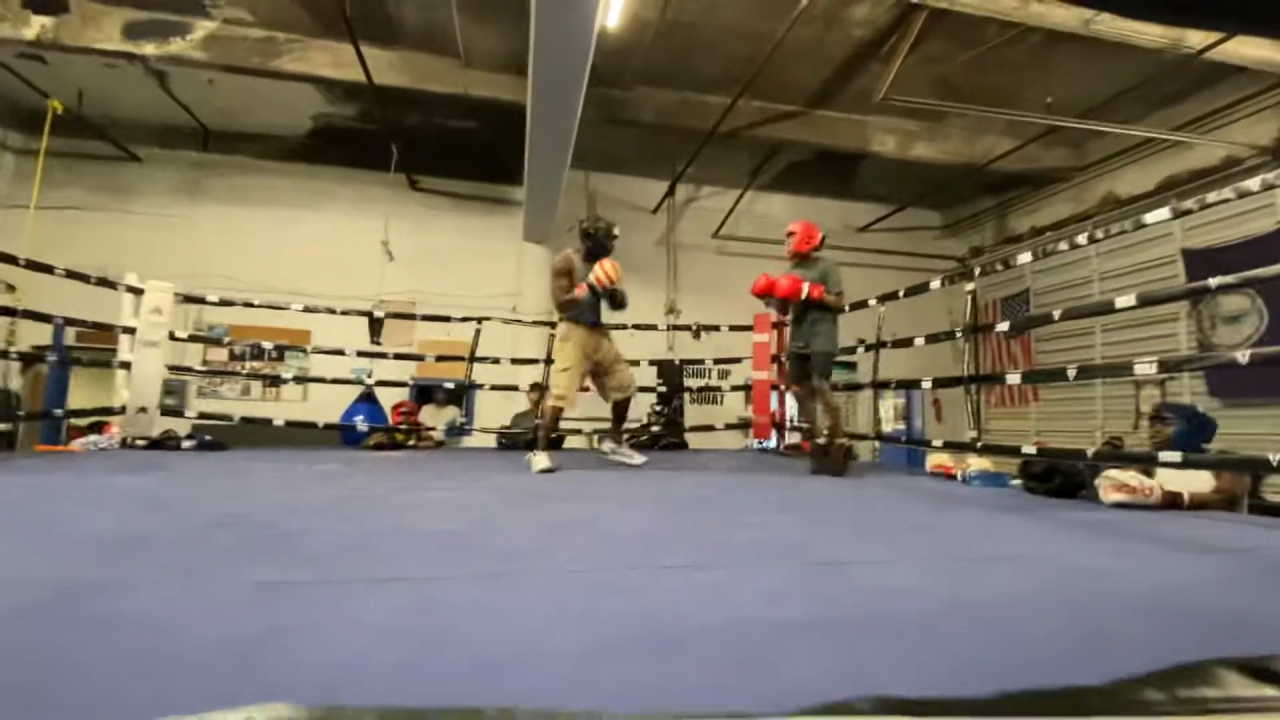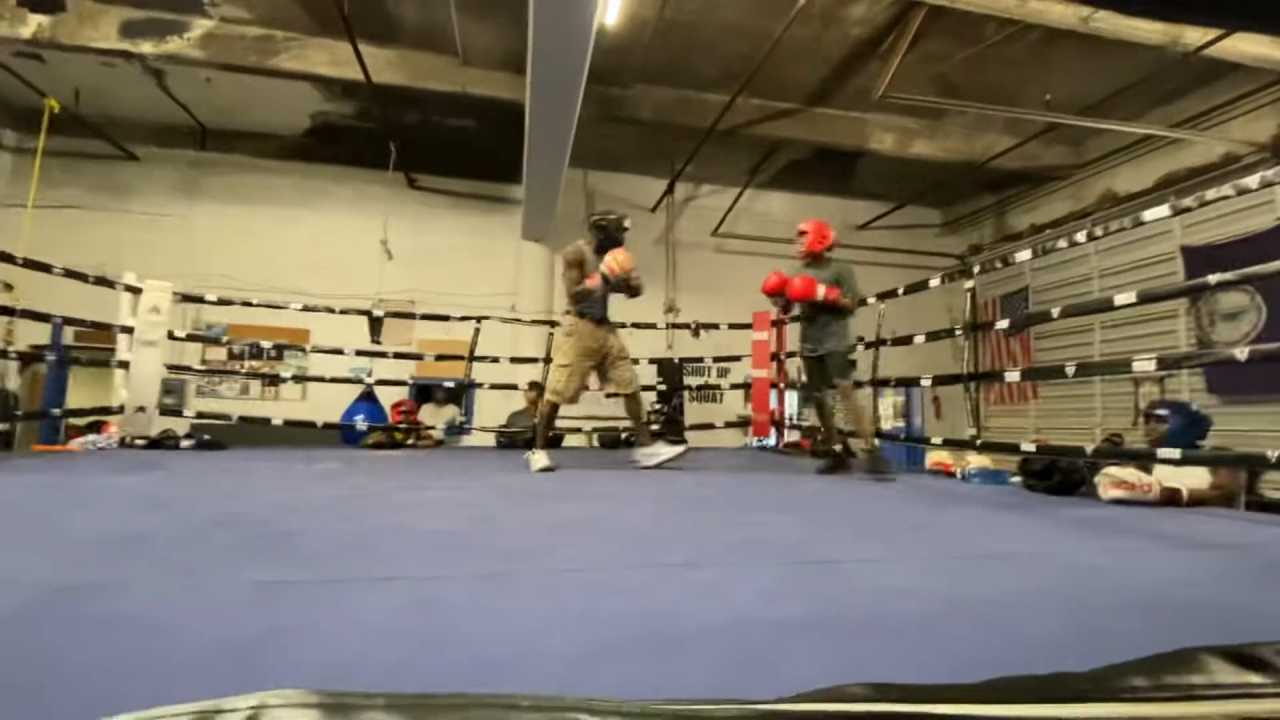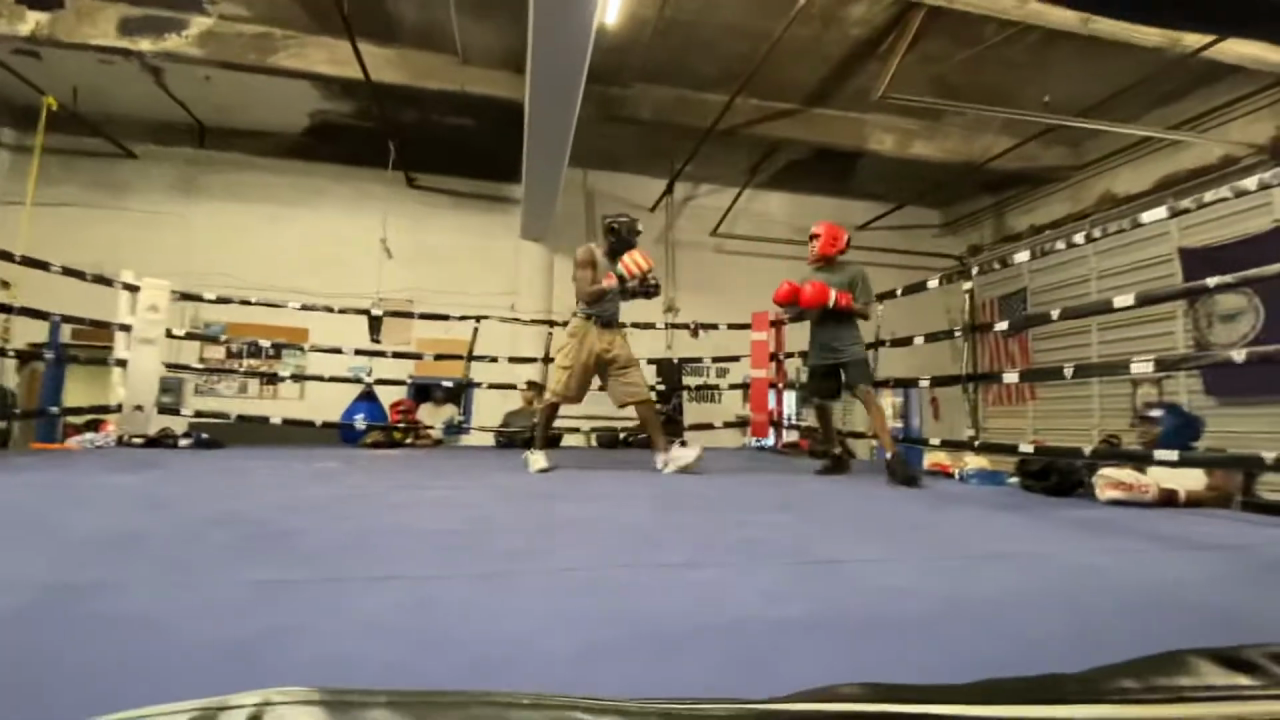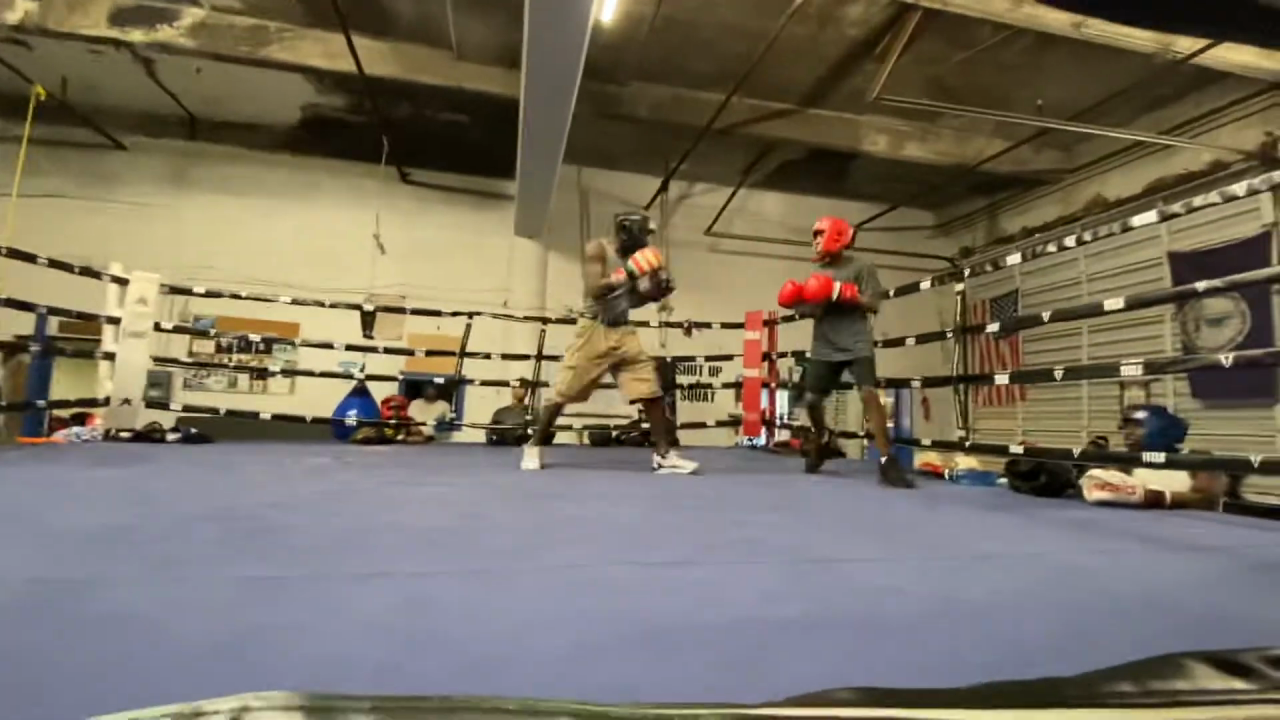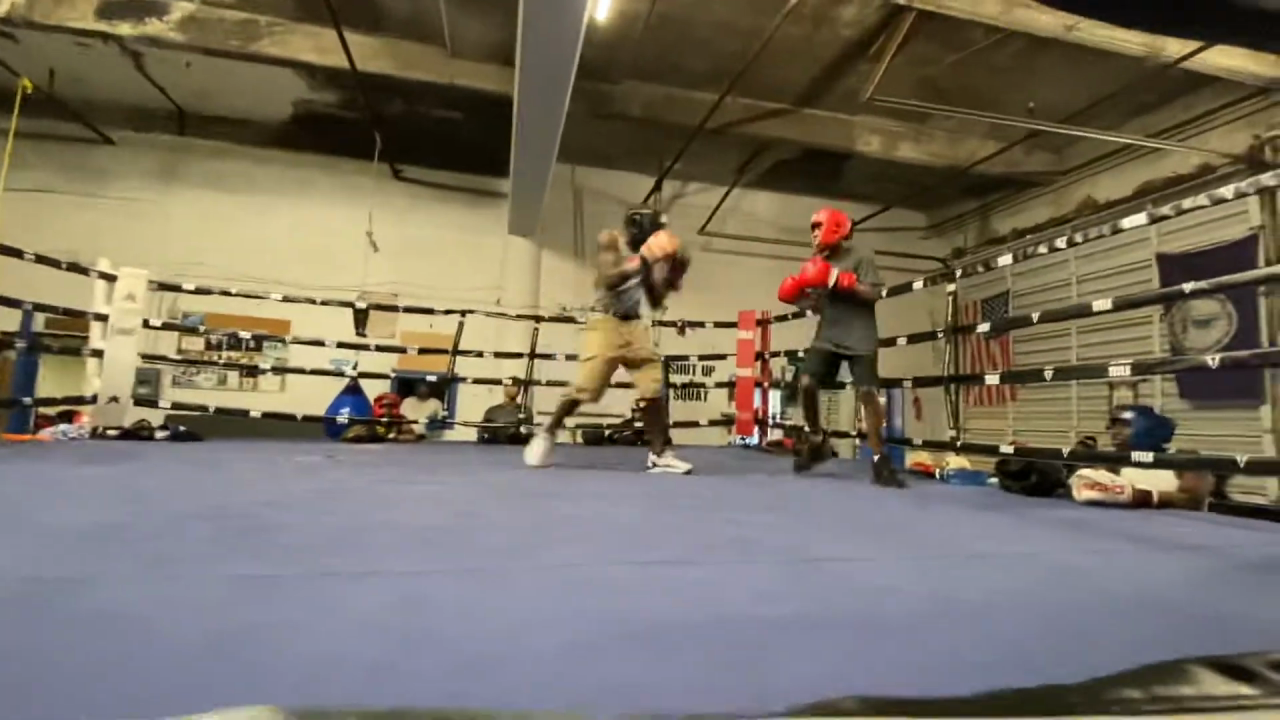
dt=0.1s
person 1, frame 1
left shoulder: (600, 264)
right shoulder: (565, 261)
left elbow: (613, 301)
right elbow: (560, 304)
left wrist: (615, 295)
right wrist: (588, 288)
left hip: (598, 332)
right hip: (573, 332)
left knee: (624, 387)
right knee: (562, 395)
left ankle: (613, 442)
right ankle: (540, 452)
person 1, frame 2
left shoulder: (612, 256)
right shoulder: (575, 253)
left elbow: (622, 287)
right elbow: (574, 295)
left wrist: (630, 285)
right wrist: (601, 278)
left hip: (604, 328)
right hip: (579, 326)
left knee: (629, 385)
right knee: (558, 392)
left ankle: (646, 448)
right ankle: (538, 450)
person 1, frame 3
left shoulder: (621, 259)
right shoulder: (587, 254)
right elbow: (587, 295)
left wrist: (644, 288)
right wrist: (617, 280)
left hip: (612, 333)
right hip: (585, 330)
left knee: (639, 392)
right knee: (558, 393)
left ankle: (665, 453)
right ankle: (537, 450)
person 1, frame 4
left shoulder: (635, 258)
right shoulder: (597, 250)
right elbow: (594, 291)
left wrist: (657, 290)
right wrist: (626, 275)
left hip: (624, 331)
right hip: (594, 329)
left knee: (650, 390)
right knee: (565, 393)
left ankle: (664, 455)
right ankle: (535, 446)
person 1, frame 5
left shoulder: (645, 253)
right shoulder: (609, 240)
left elbow: (655, 302)
right elbow: (609, 280)
left wrist: (673, 275)
right wrist: (643, 261)
left hip: (634, 325)
right hip: (606, 323)
left knee: (654, 388)
right knee: (584, 389)
left ankle: (659, 454)
right ankle: (546, 434)
person 2, frame 1
left shoulder: (825, 267)
right shoulder: (792, 270)
left elbow: (838, 303)
right elbow: (783, 310)
left wrist: (809, 292)
right wrist: (771, 295)
left hip: (821, 338)
right hip: (798, 340)
left knee: (820, 386)
right knee: (800, 390)
left ankle: (839, 441)
right ankle: (821, 443)
person 2, frame 2
left shoulder: (839, 269)
right shoulder: (798, 272)
left elbow: (851, 306)
right elbow: (785, 308)
left wrist: (824, 293)
right wrist: (778, 294)
left hip: (835, 340)
right hip: (810, 344)
left knee: (843, 386)
right knee: (817, 396)
left ankle: (870, 449)
right ankle: (840, 452)
person 2, frame 3
left shoulder: (854, 272)
right shoulder: (811, 276)
left elbow: (866, 312)
right elbow: (798, 315)
left wrist: (835, 300)
right wrist: (789, 303)
left hip: (850, 347)
right hip: (820, 352)
left knee: (866, 394)
right knee: (820, 405)
left ankle: (893, 459)
right ankle: (837, 455)
person 2, frame 4
left shoulder: (861, 267)
right shoulder: (819, 270)
left elbow: (872, 305)
right elbow: (812, 312)
left wrist: (842, 292)
right wrist: (797, 302)
left hip: (857, 344)
right hip: (824, 346)
left knee: (869, 394)
right knee: (811, 399)
left ankle: (887, 462)
right ankle: (821, 439)
person 2, frame 5
left shoulder: (861, 257)
right shoulder: (818, 264)
left elbow: (872, 295)
left wrist: (837, 279)
right wrist: (799, 296)
left hip: (859, 339)
right hip: (827, 338)
left knee: (867, 393)
right knee: (807, 385)
left ankle: (880, 461)
right ankle: (816, 440)
